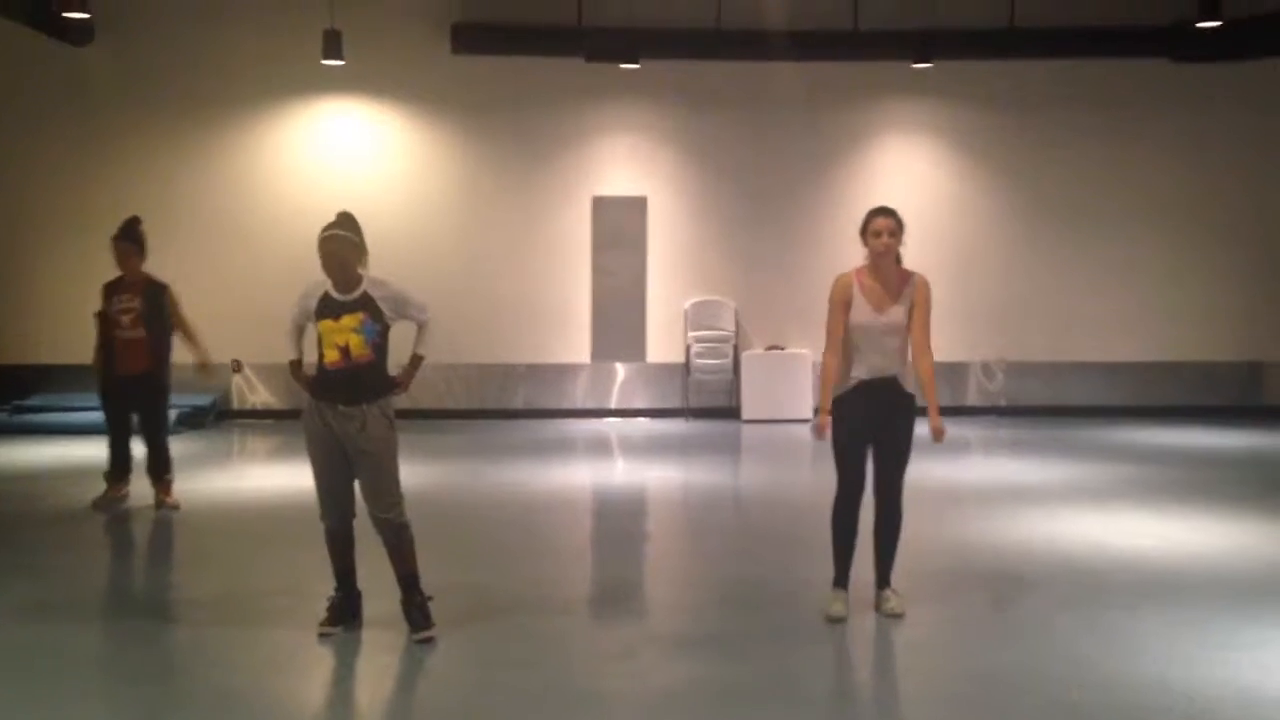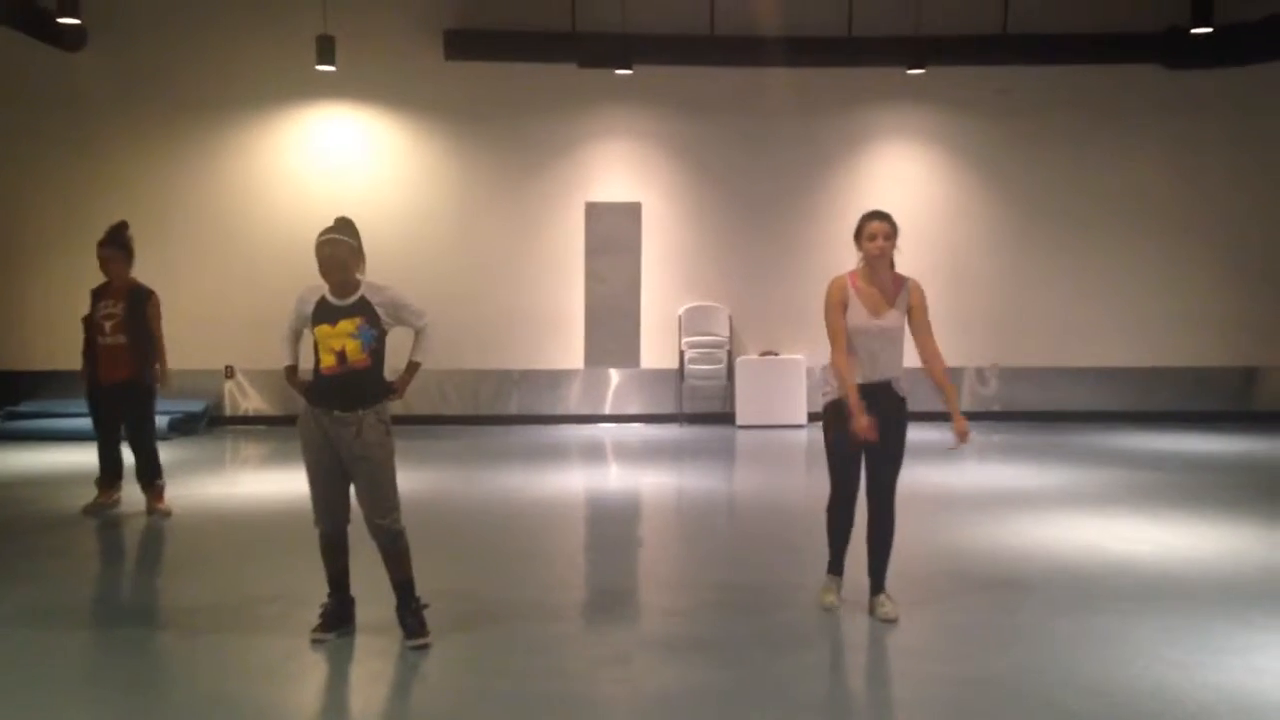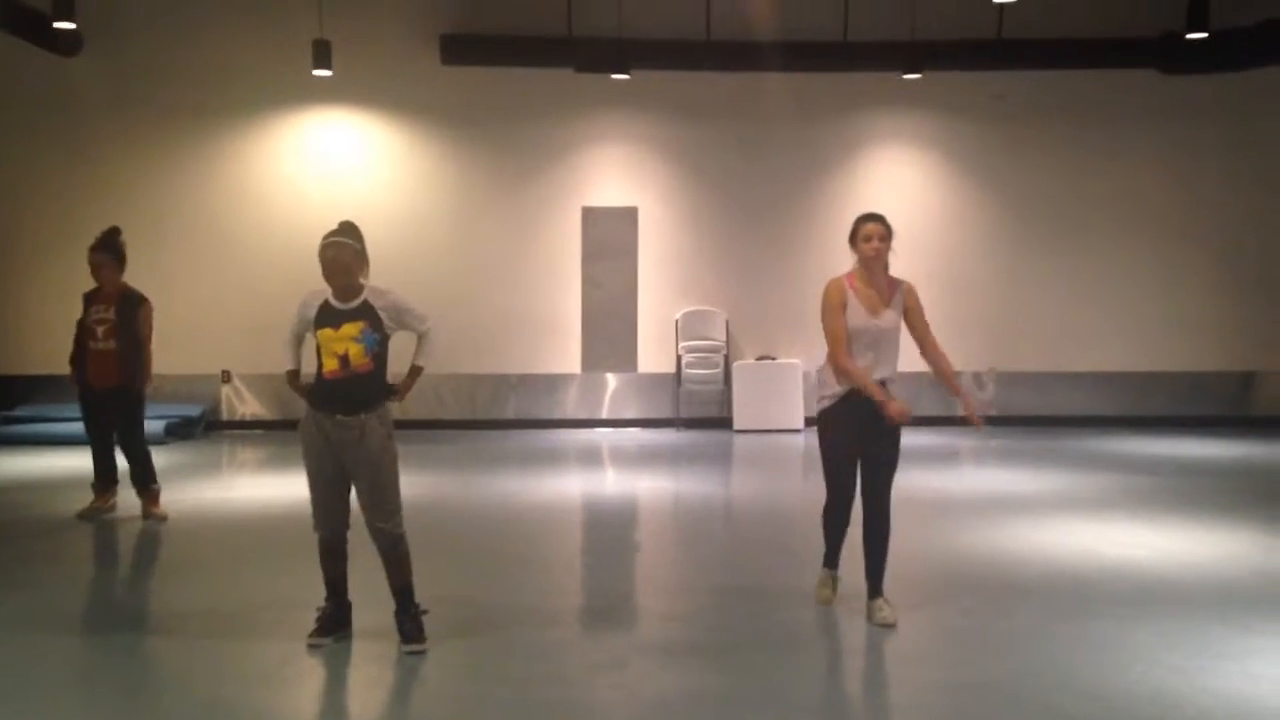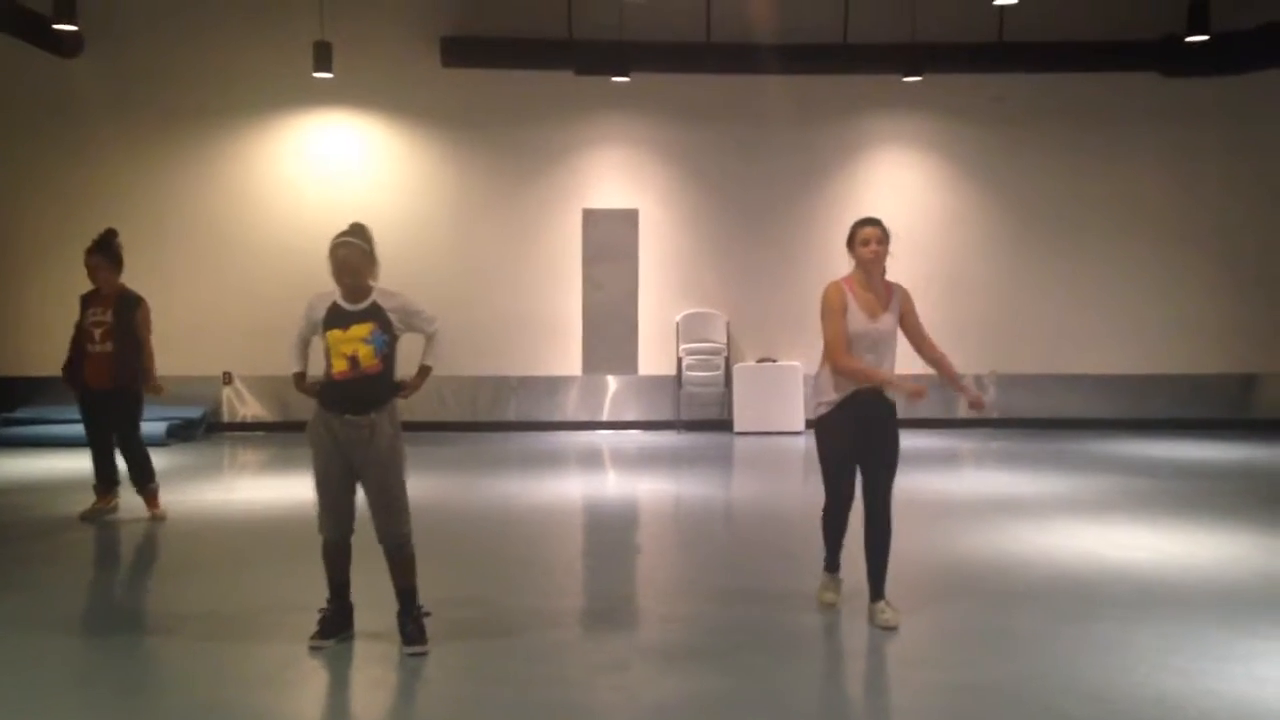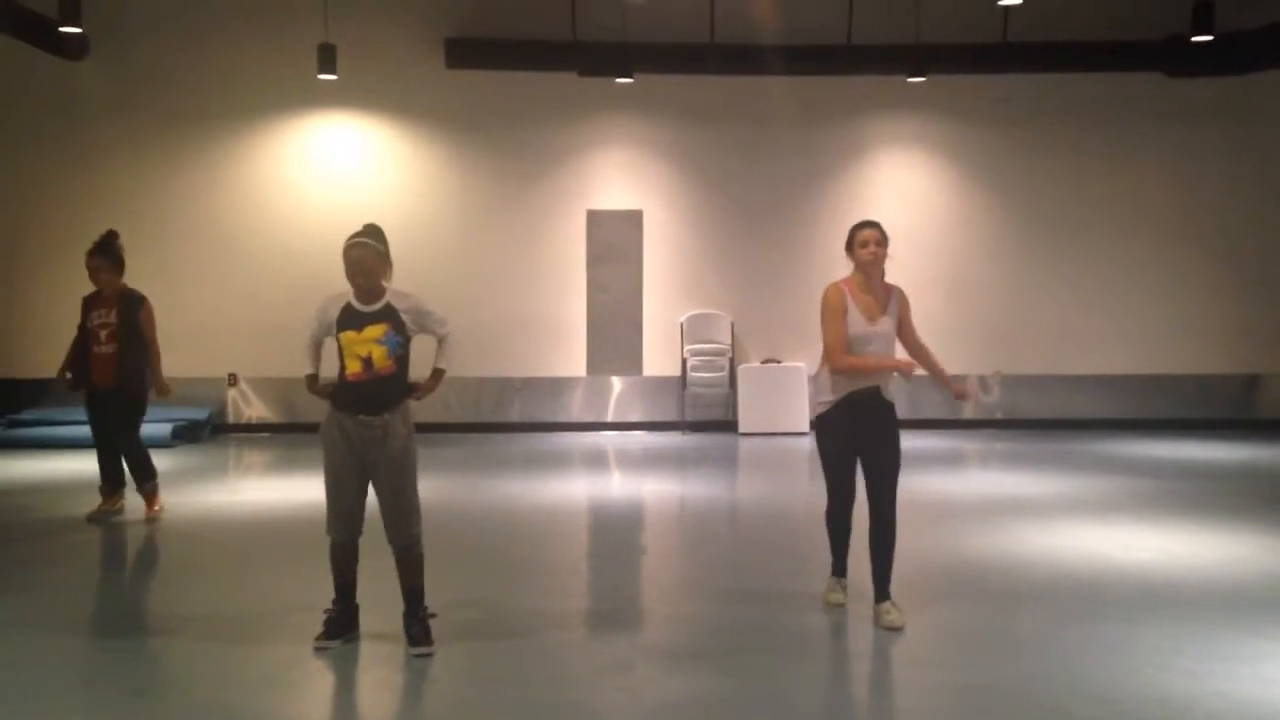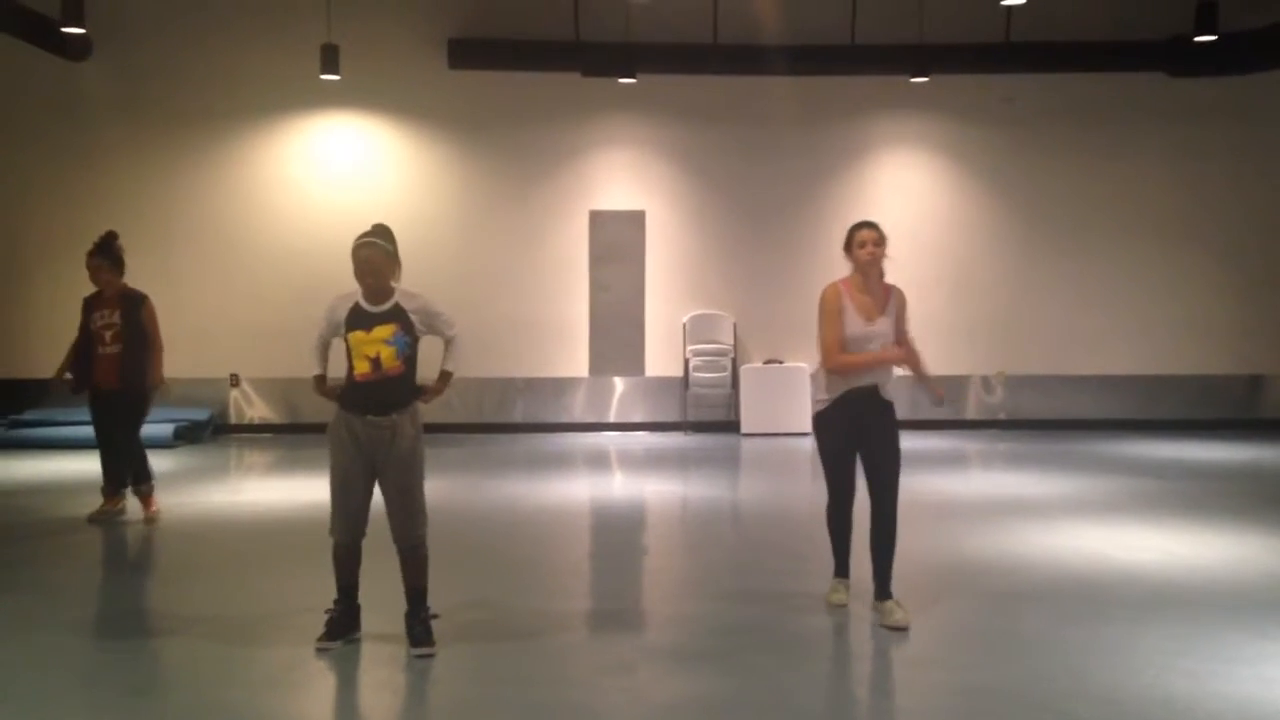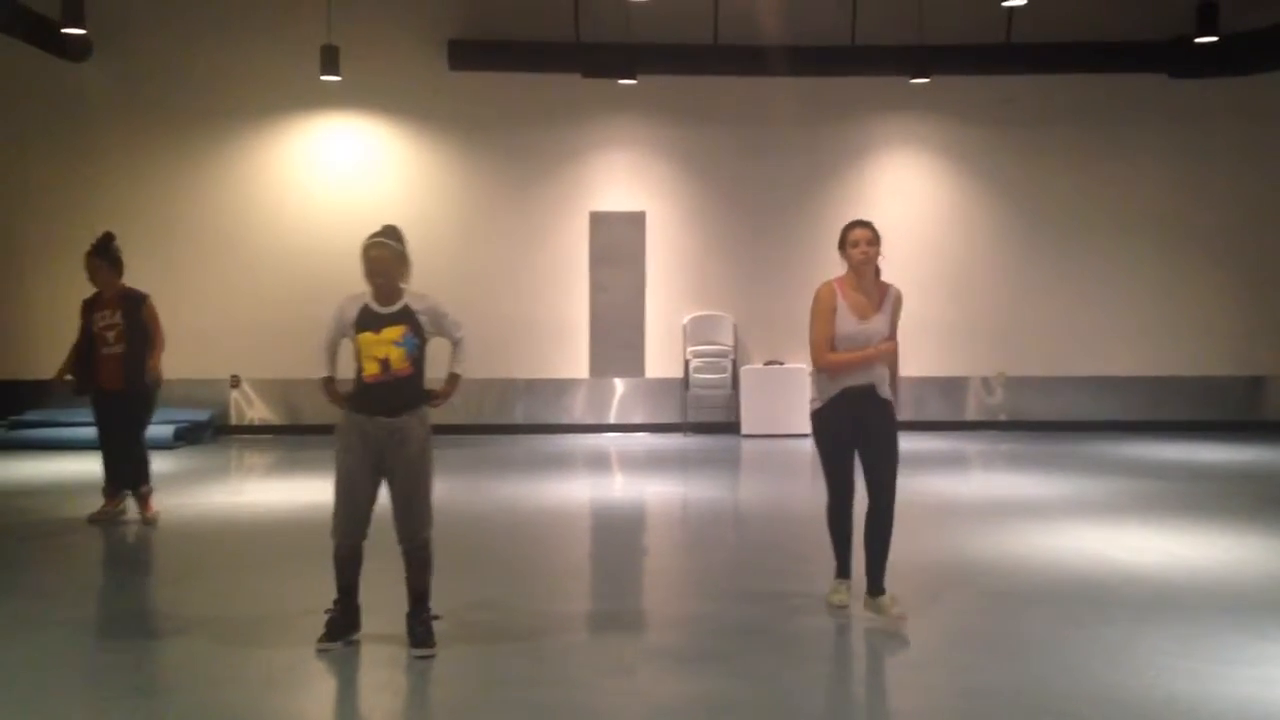
dt=0.1s
person 1, frame 1
left shoulder: (384, 294)
right shoulder: (312, 297)
left elbow: (424, 319)
right elbow: (295, 328)
left wrist: (411, 368)
right wrist: (297, 369)
left hip: (371, 413)
right hip: (323, 414)
left knee: (387, 510)
right knee: (334, 513)
left ankle: (414, 600)
right ankle: (346, 600)
person 1, frame 2
left shoulder: (382, 299)
right shoulder: (308, 302)
left elbow: (421, 325)
right elbow: (292, 334)
left wrist: (408, 374)
right wrist: (292, 373)
left hip: (368, 419)
right hip: (319, 420)
left knee: (383, 517)
right knee: (329, 519)
left ankle: (409, 607)
right ankle: (339, 605)
person 1, frame 3
left shoulder: (385, 303)
right shoulder: (311, 306)
left elbow: (424, 329)
right elbow: (294, 338)
left wrist: (411, 377)
right wrist: (294, 377)
left hip: (369, 423)
right hip: (321, 424)
left knee: (385, 521)
right knee: (328, 524)
left ankle: (408, 612)
right ankle: (336, 610)
person 1, frame 4
left shoulder: (394, 306)
right shoulder: (320, 307)
left elbow: (432, 330)
right elbow: (302, 341)
left wrist: (420, 376)
right wrist: (300, 378)
left hip: (378, 424)
right hip: (330, 424)
left knee: (392, 524)
right knee: (333, 525)
left ankle: (410, 615)
right ankle: (338, 612)
person 1, frame 5
left shoulder: (407, 307)
right shoulder: (332, 309)
left elbow: (444, 333)
right elbow: (314, 342)
left wrist: (434, 379)
right wrist: (313, 380)
left hip: (391, 425)
right hip: (342, 425)
left knee: (403, 525)
right knee: (342, 526)
left ankle: (416, 616)
right ankle: (344, 612)
person 1, frame 6
left shoulder: (416, 308)
right shoulder: (341, 308)
left elbow: (451, 335)
right elbow: (322, 343)
left wrist: (442, 380)
right wrist: (320, 381)
left hip: (399, 425)
right hip: (351, 425)
left knee: (409, 527)
right knee: (346, 525)
left ankle: (418, 618)
right ankle: (345, 612)
person 1, frame 7
left shoulder: (424, 309)
right shoulder: (350, 310)
left elbow: (458, 337)
right elbow: (330, 344)
left wrist: (451, 383)
right wrist: (329, 384)
left hip: (408, 426)
right hip: (359, 426)
left knee: (414, 528)
right knee: (348, 526)
left ankle: (420, 619)
right ankle: (345, 612)
person 2, frame 1
left shoulder: (916, 285)
right shoulder: (845, 284)
left elbow: (921, 349)
right elbow: (834, 350)
left wrist: (933, 410)
right wrist: (825, 408)
left hip: (896, 396)
right hip: (851, 396)
left knee: (890, 495)
right knee: (849, 491)
left ankle: (884, 585)
right ankle: (840, 587)
person 2, frame 2
left shoulder: (910, 290)
right shoulder: (840, 288)
left elbow: (928, 352)
right elbow: (840, 357)
left wrist: (954, 410)
right wrist: (855, 411)
left hip: (889, 400)
right hip: (844, 400)
left knee: (882, 498)
right knee: (843, 494)
left ankle: (877, 590)
right ankle: (834, 577)
person 2, frame 3
left shoulder: (904, 292)
right shoulder: (837, 289)
left elbow: (930, 349)
right elbow: (841, 358)
left wrist: (964, 398)
right wrist: (882, 401)
left hip: (885, 402)
right hip: (839, 402)
left knee: (878, 502)
right knee: (840, 497)
left ankle: (876, 594)
right ankle: (829, 569)
person 2, frame 4
left shoulder: (899, 295)
right shoulder: (836, 293)
left elbow: (925, 347)
right elbow: (840, 361)
left wrist: (963, 388)
right wrist: (897, 382)
left hip: (880, 407)
right hip: (837, 407)
left knee: (879, 504)
right knee: (839, 500)
left ankle: (878, 597)
right ankle: (831, 572)
person 2, frame 5
left shoulder: (896, 297)
right shoulder: (836, 294)
left elbow: (915, 348)
right elbow: (837, 360)
left wrist: (949, 384)
right wrist: (892, 364)
left hip: (879, 406)
right hip: (836, 407)
left knee: (884, 504)
right knee: (841, 498)
left ankle: (883, 597)
right ankle: (837, 575)
person 2, frame 6
left shoulder: (896, 297)
right shoulder: (834, 295)
left elbow: (906, 349)
right elbow: (833, 361)
left wrist: (930, 385)
right wrist: (886, 357)
left hip: (877, 405)
right hip: (836, 407)
left knee: (886, 500)
right knee: (841, 497)
left ankle: (884, 597)
right ankle: (841, 576)
person 2, frame 7
left shoulder: (892, 296)
right shoulder: (828, 294)
right elbow: (821, 359)
left wrist: (893, 384)
right wrist: (873, 354)
left hip: (876, 403)
right hip: (833, 405)
left knee: (883, 496)
right knee: (840, 496)
left ankle: (877, 590)
right ankle: (842, 577)
person 3, frame 1
left shoulder: (159, 291)
right shoulder: (110, 290)
left elbow: (181, 324)
right elbow: (103, 329)
left wrist: (199, 351)
right wrist: (99, 362)
left hip: (149, 375)
right hip: (116, 376)
left knee: (155, 433)
right knee: (118, 432)
left ankle: (163, 488)
right ankle: (117, 485)
person 3, frame 2
left shoulder: (145, 297)
right shoulder: (97, 295)
left elbow: (156, 337)
right elbow: (91, 334)
left wrist: (162, 369)
right wrist: (87, 368)
left hip: (134, 382)
right hip: (101, 381)
left knee: (142, 438)
right knee: (106, 438)
left ankle: (155, 494)
right ankle: (109, 490)
person 3, frame 3
left shoulder: (137, 302)
right shoulder: (89, 299)
left elbow: (144, 343)
right elbow: (82, 339)
left wrist: (145, 376)
right wrist: (76, 370)
left hip: (124, 387)
right hip: (92, 386)
left knee: (133, 443)
right knee: (99, 443)
left ankle: (150, 499)
right ankle: (105, 495)
person 3, frame 4
left shoulder: (134, 303)
right shoulder: (87, 301)
left elbow: (144, 344)
right elbow: (79, 337)
left wrist: (150, 378)
right wrist: (69, 368)
left hip: (123, 387)
right hip: (91, 387)
left knee: (130, 441)
right knee: (99, 443)
left ankle: (151, 498)
right ankle: (107, 495)
person 3, frame 5
left shoulder: (137, 303)
right shoulder: (89, 303)
left elbow: (150, 342)
right elbow: (81, 339)
left wrist: (157, 377)
right wrist: (66, 367)
left hip: (128, 386)
right hip: (97, 387)
left knee: (128, 440)
right knee: (105, 443)
left ankle: (151, 496)
right ankle: (113, 497)
person 3, frame 6
left shoulder: (139, 302)
right shoulder: (90, 304)
left elbow: (155, 339)
right elbow: (82, 340)
left wrist: (157, 370)
right wrist: (64, 368)
left hip: (132, 386)
right hip: (101, 387)
left knee: (128, 439)
right knee: (107, 442)
left ankle: (147, 495)
right ankle: (114, 497)
person 3, frame 7
left shoulder: (139, 301)
right shoulder: (90, 306)
left elbow: (157, 336)
right elbow: (83, 342)
left wrist: (154, 362)
right wrist: (65, 369)
left hip: (136, 386)
right hip: (104, 388)
left knee: (132, 440)
right knee: (110, 443)
left ankle: (144, 498)
right ankle: (115, 498)
